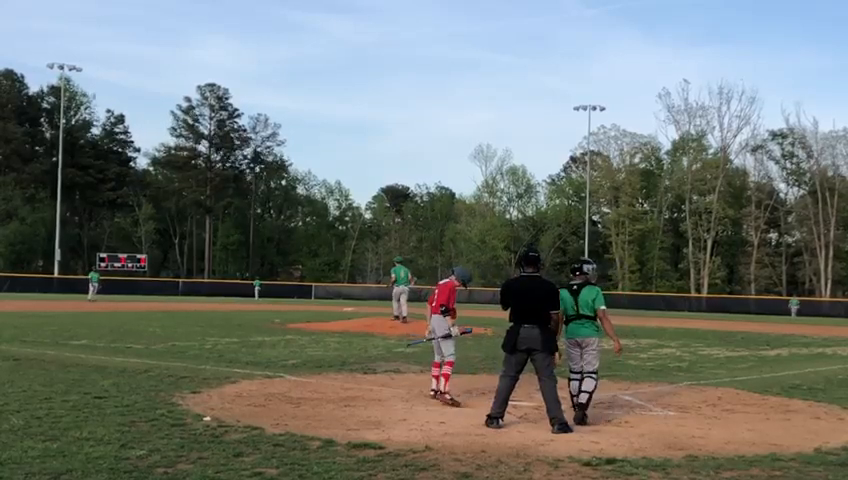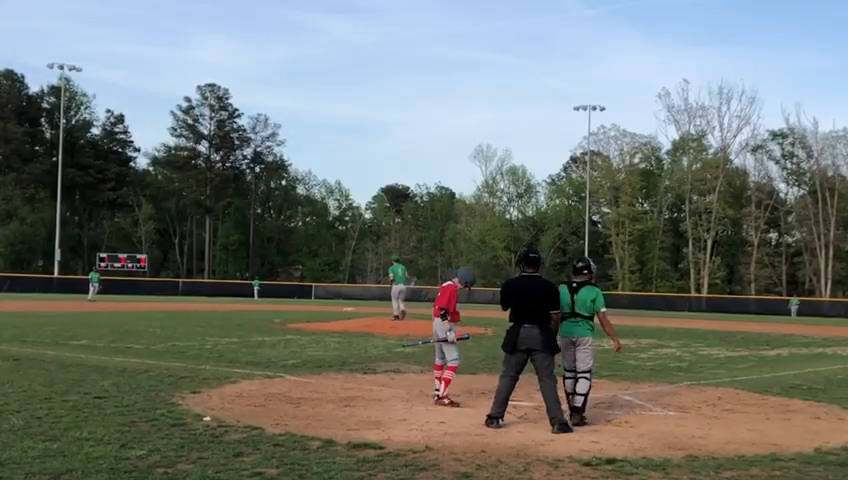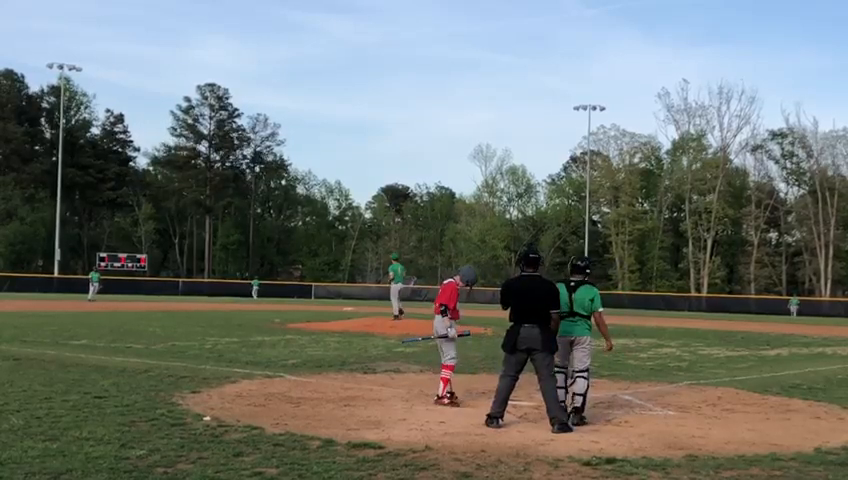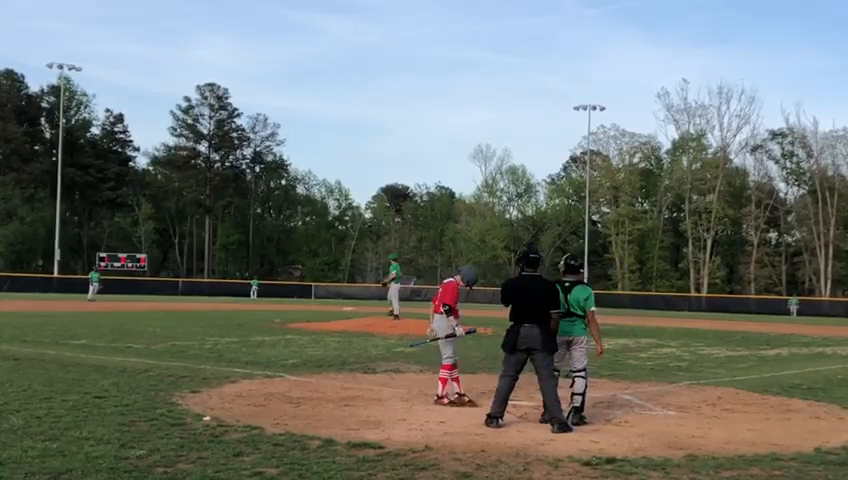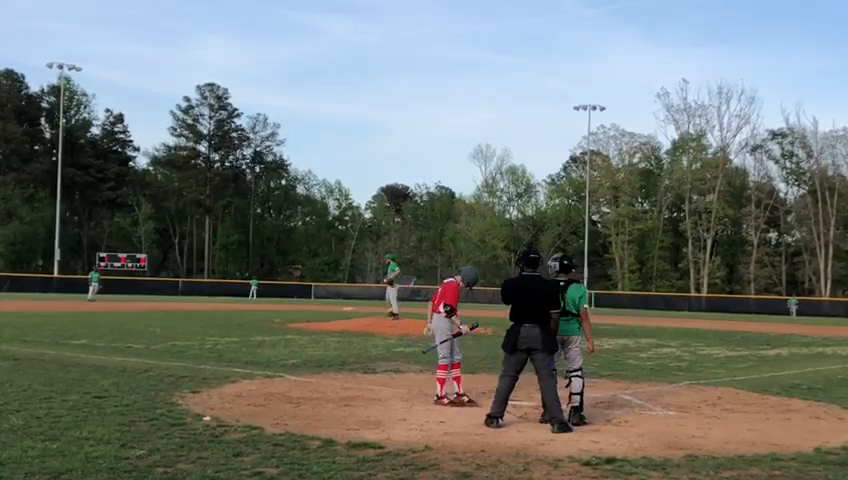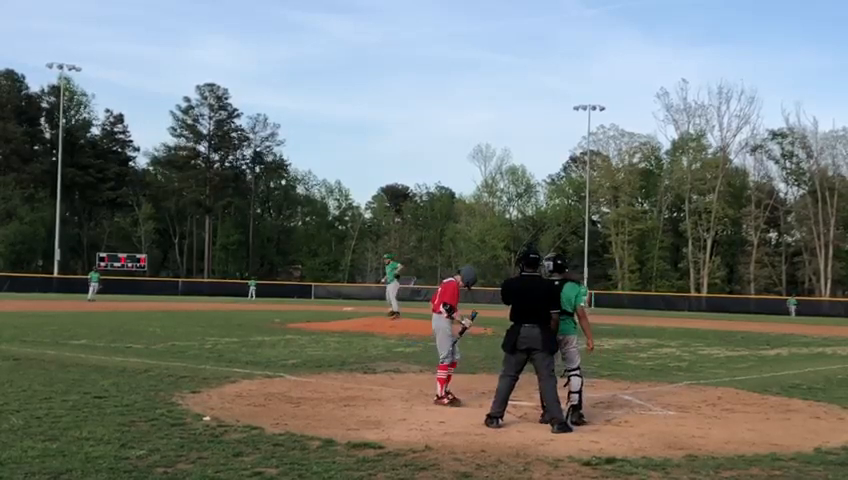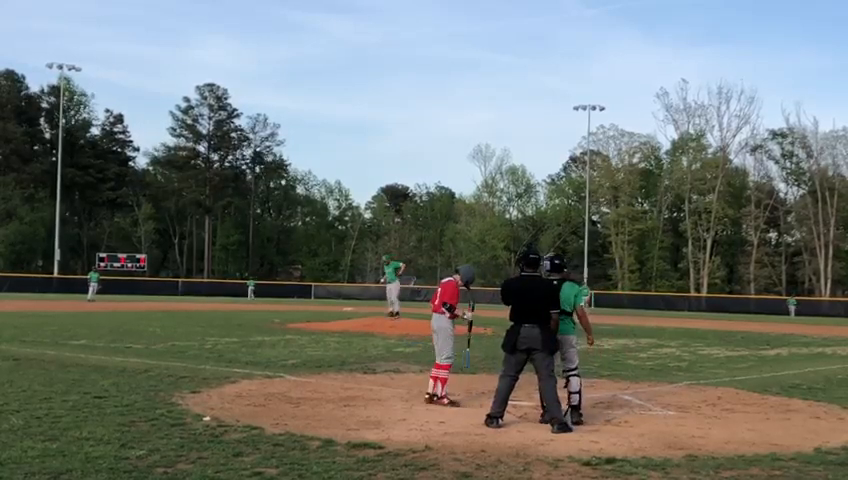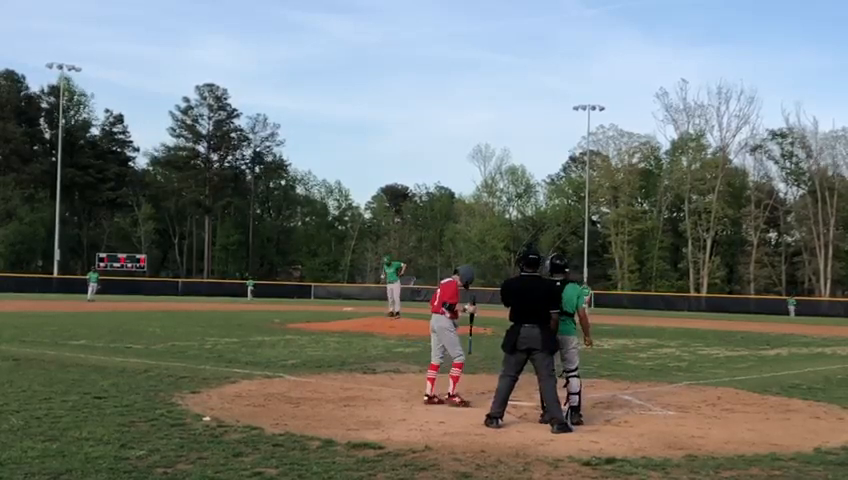
dt=0.2s
person 1, frame 1
left shoulder: (510, 284)
right shoulder: (549, 287)
left elbow: (504, 307)
right elbow: (555, 318)
right wrist: (552, 340)
left hip: (518, 334)
right hip: (541, 335)
left knee: (508, 376)
right knee: (547, 379)
left ankle: (495, 417)
right ankle: (558, 422)
person 1, frame 2
left shoulder: (510, 285)
right shoulder: (549, 287)
left elbow: (504, 307)
right elbow: (555, 318)
right wrist: (551, 339)
left hip: (518, 334)
right hip: (541, 335)
left knee: (508, 376)
right knee: (547, 379)
left ankle: (495, 417)
right ankle: (558, 422)
person 1, frame 3
left shoulder: (510, 284)
right shoulder: (549, 287)
left elbow: (504, 306)
right elbow: (554, 318)
right wrist: (551, 338)
left hip: (517, 334)
right hip: (541, 335)
left knee: (508, 376)
right knee: (547, 379)
left ankle: (494, 417)
right ankle: (558, 421)
person 1, frame 4
left shoulder: (510, 284)
right shoulder: (549, 286)
right elbow: (554, 318)
right wrist: (551, 338)
left hip: (518, 334)
right hip: (541, 335)
left knee: (508, 376)
right knee: (547, 379)
left ankle: (495, 417)
right ankle: (557, 421)
person 1, frame 5
left shoulder: (510, 284)
right shoulder: (549, 286)
right elbow: (554, 317)
right wrist: (551, 338)
left hip: (518, 334)
right hip: (541, 335)
left knee: (508, 376)
right knee: (547, 378)
left ankle: (494, 417)
right ankle: (557, 421)
person 1, frame 6
left shoulder: (510, 284)
right shoulder: (548, 286)
right elbow: (555, 318)
right wrist: (551, 338)
left hip: (518, 334)
right hip: (541, 335)
left knee: (508, 376)
right knee: (547, 378)
left ankle: (494, 417)
right ankle: (557, 421)
person 1, frame 7
left shoulder: (510, 284)
right shoulder: (548, 286)
right elbow: (555, 318)
right wrist: (551, 338)
left hip: (518, 334)
right hip: (541, 335)
left knee: (508, 376)
right knee: (547, 379)
left ankle: (495, 417)
right ankle: (557, 421)
person 1, frame 8
left shoulder: (510, 284)
right shoulder: (549, 286)
right elbow: (554, 317)
right wrist: (550, 337)
left hip: (518, 334)
right hip: (541, 335)
left knee: (507, 376)
right knee: (547, 379)
left ankle: (494, 417)
right ankle: (557, 422)
person 2, frame 1
left shoulder: (563, 292)
right shoulder: (594, 290)
right elbow: (603, 317)
right wrist: (615, 339)
left hip: (571, 335)
right hip: (589, 335)
left knee: (575, 373)
right knee: (590, 373)
left ankle: (579, 411)
right ankle: (580, 409)
person 2, frame 2
left shoulder: (562, 288)
right shoulder: (594, 291)
right elbow: (603, 319)
right wrist: (615, 339)
left hip: (565, 333)
right hip: (584, 334)
left knee: (569, 372)
right knee: (584, 373)
left ankle: (573, 410)
right ankle: (577, 413)
person 2, frame 3
left shoulder: (558, 287)
right shoulder: (591, 290)
right elbow: (598, 319)
right wrist: (607, 339)
left hip: (562, 332)
right hip: (582, 334)
left knee: (560, 368)
right knee: (581, 372)
left ankle: (560, 408)
right ankle: (576, 413)
person 2, frame 4
right shoulder: (585, 290)
right elbow: (591, 318)
right wrist: (598, 342)
left hip: (558, 333)
right hip: (578, 334)
left knee: (553, 371)
right knee: (579, 372)
right ankle: (577, 413)
person 2, frame 5
right shoulder: (579, 288)
right elbow: (584, 317)
right wrist: (590, 340)
right hip: (572, 334)
right knee: (575, 372)
left ankle: (548, 411)
right ankle: (576, 413)
person 2, frame 6
right shoulder: (574, 287)
right elbow: (581, 315)
right wrist: (590, 337)
right hip: (568, 333)
right knee: (574, 371)
left ankle: (548, 412)
right ankle: (575, 412)
person 2, frame 7
right shoulder: (573, 287)
right elbow: (581, 314)
right wrist: (589, 333)
right hip: (567, 333)
right knee: (572, 372)
left ankle: (547, 412)
right ankle: (575, 412)
person 2, frame 8
right shoulder: (575, 288)
right elbow: (582, 316)
right wrist: (587, 334)
right hip: (568, 333)
right knee: (572, 373)
left ankle: (547, 412)
right ankle: (575, 413)
person 3, frame 1
left shoulder: (440, 284)
right shoulder: (450, 286)
left elbow: (429, 305)
right elbow: (444, 308)
left wrist: (428, 325)
right wrist: (452, 326)
left hip: (434, 321)
right hip: (443, 322)
left knee: (438, 357)
right knee: (450, 357)
left ankle: (434, 390)
right ankle: (443, 392)
person 3, frame 2
left shoulder: (445, 286)
right shoulder: (451, 289)
left elbow: (436, 307)
right elbow: (443, 311)
right wrist: (449, 331)
left hip: (438, 324)
right hip: (445, 326)
left knee: (440, 359)
right knee: (453, 361)
left ankle: (438, 390)
right ankle: (441, 396)
person 3, frame 3
left shoulder: (447, 284)
right shoulder: (452, 286)
left elbow: (437, 305)
right elbow: (443, 307)
right wrist: (450, 328)
left hip: (439, 322)
right hip: (445, 324)
left knee: (445, 359)
right knee: (451, 360)
left ankle: (448, 391)
right ankle: (441, 396)
person 3, frame 4
left shoulder: (447, 283)
right shoulder: (453, 285)
left elbow: (434, 304)
right elbow: (446, 308)
left wrist: (432, 324)
right wrist: (456, 326)
left hip: (438, 321)
right hip: (445, 323)
left knee: (452, 359)
right knee: (448, 359)
left ankle: (459, 394)
right ankle: (440, 396)
person 3, frame 5
left shoulder: (447, 283)
right shoulder: (453, 286)
left elbow: (432, 303)
right elbow: (448, 309)
left wrist: (429, 322)
right wrist: (460, 325)
left hip: (438, 321)
right hip: (443, 322)
left knee: (456, 357)
right knee: (445, 359)
left ankle: (459, 394)
right ankle: (440, 396)
person 3, frame 6
left shoulder: (446, 283)
right shoulder: (453, 285)
left elbow: (433, 303)
right elbow: (447, 307)
right wrist: (462, 320)
left hip: (438, 320)
right hip: (443, 322)
left knee: (454, 357)
right knee: (445, 359)
left ankle: (445, 391)
right ankle: (440, 396)
person 3, frame 7
left shoulder: (444, 282)
right shoulder: (452, 284)
left elbow: (433, 303)
right elbow: (447, 306)
right wrist: (464, 315)
left hip: (436, 320)
right hip: (444, 322)
left knee: (440, 358)
right knee: (447, 359)
left ankle: (431, 393)
right ankle: (440, 396)
person 3, frame 8
left shoulder: (444, 283)
right shoulder: (452, 285)
left elbow: (432, 304)
right elbow: (447, 306)
right wrist: (465, 309)
left hip: (435, 321)
right hip: (444, 322)
left knee: (436, 359)
right knee: (458, 357)
left ankle: (429, 395)
right ankle: (452, 395)
